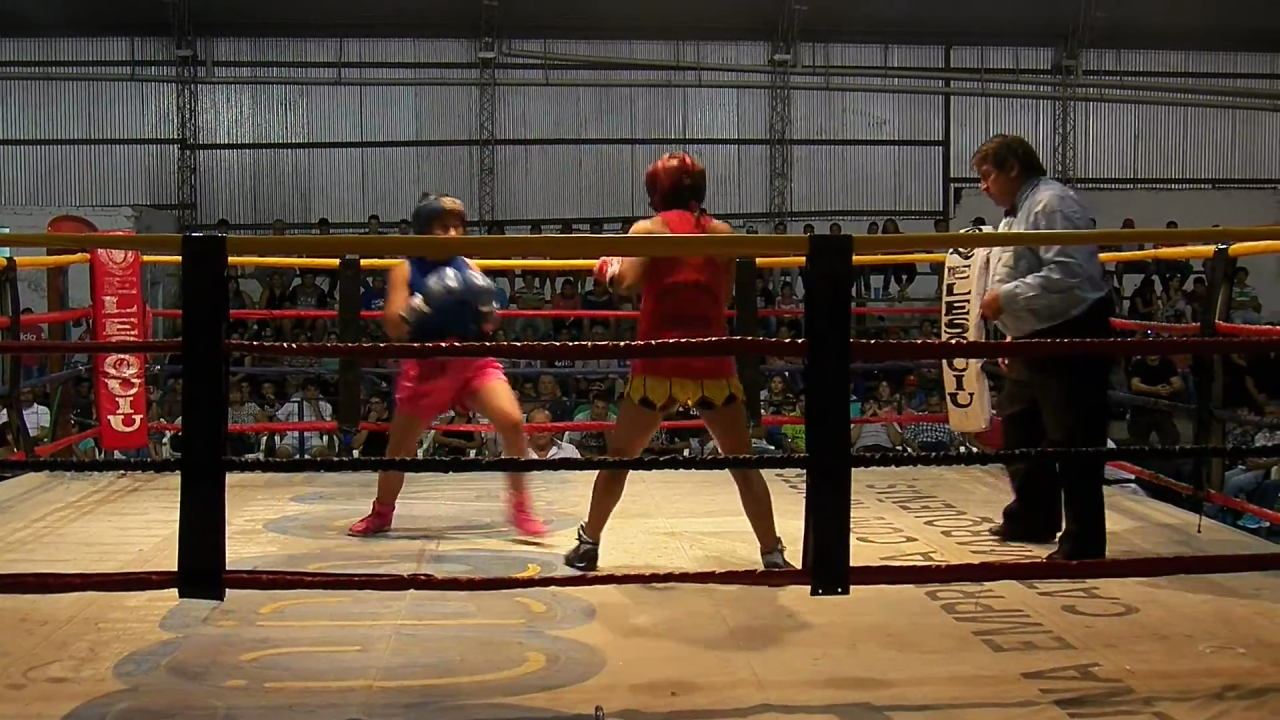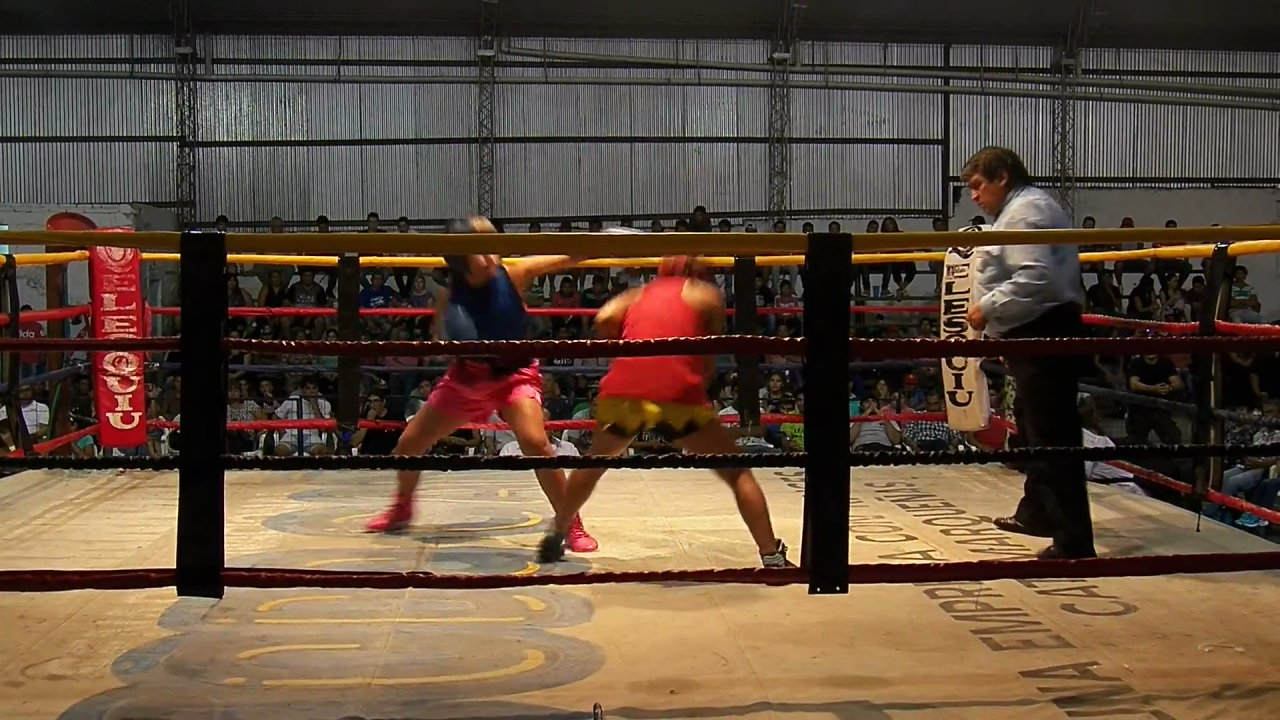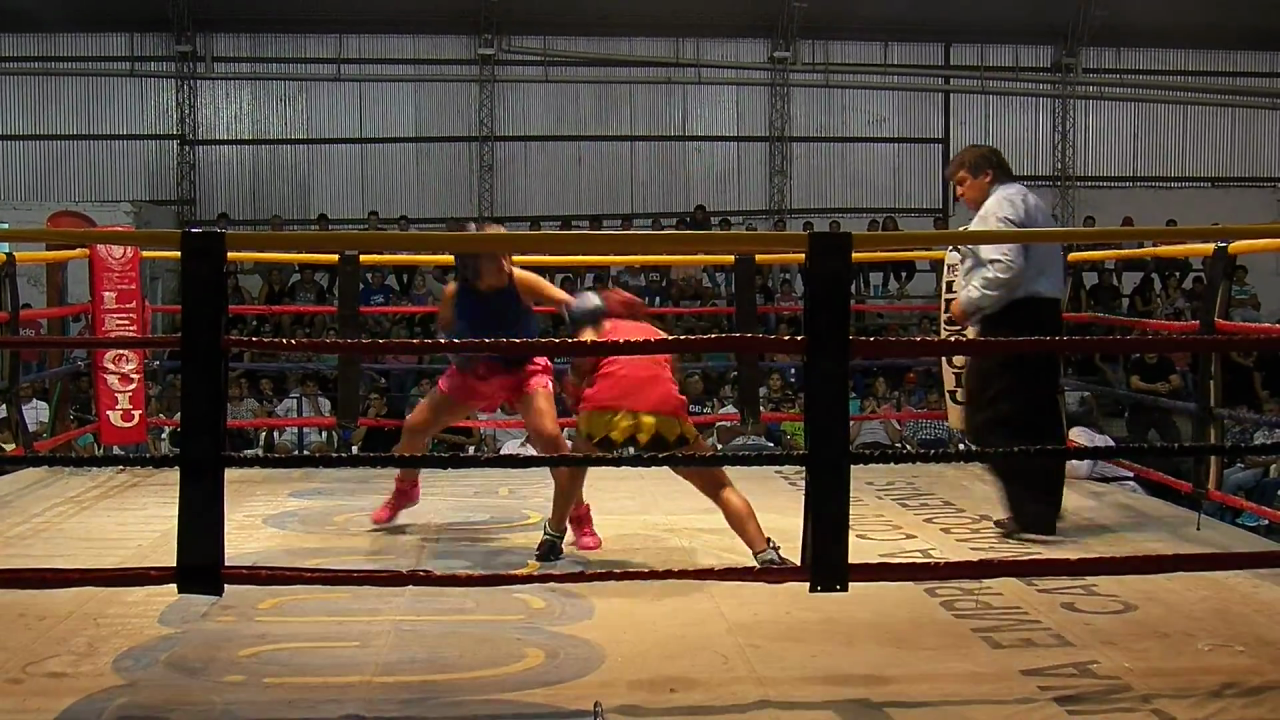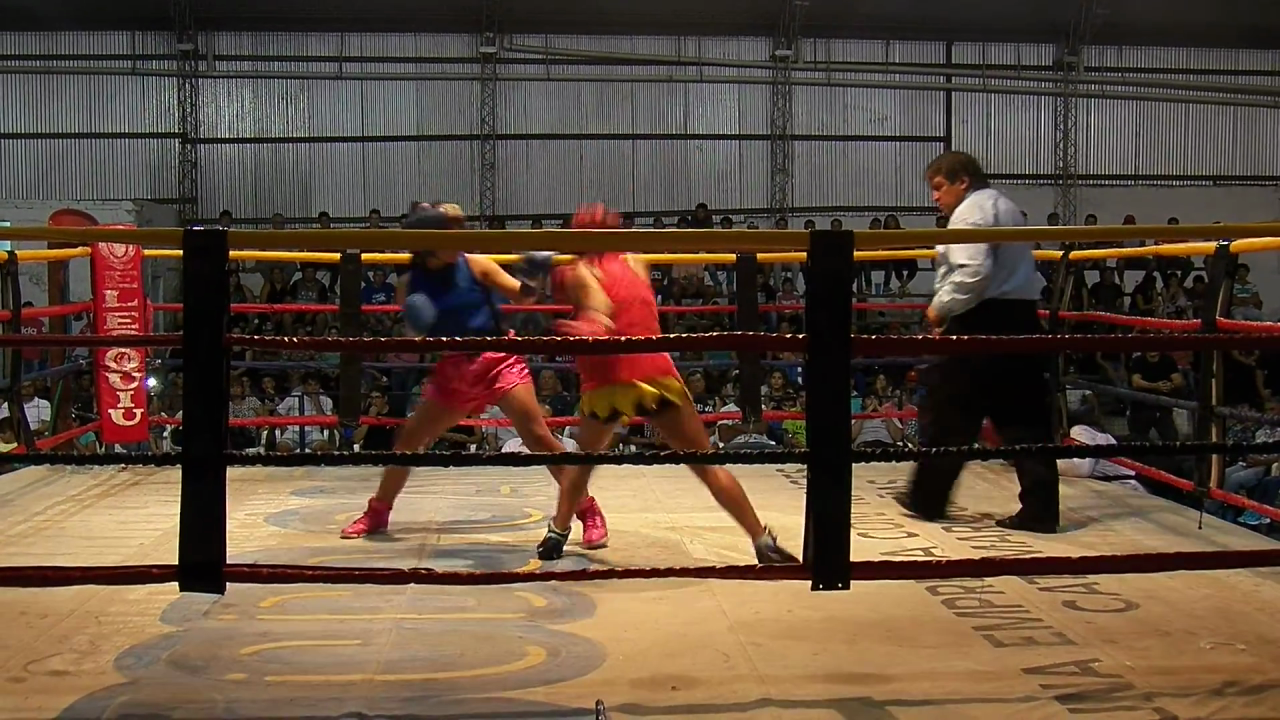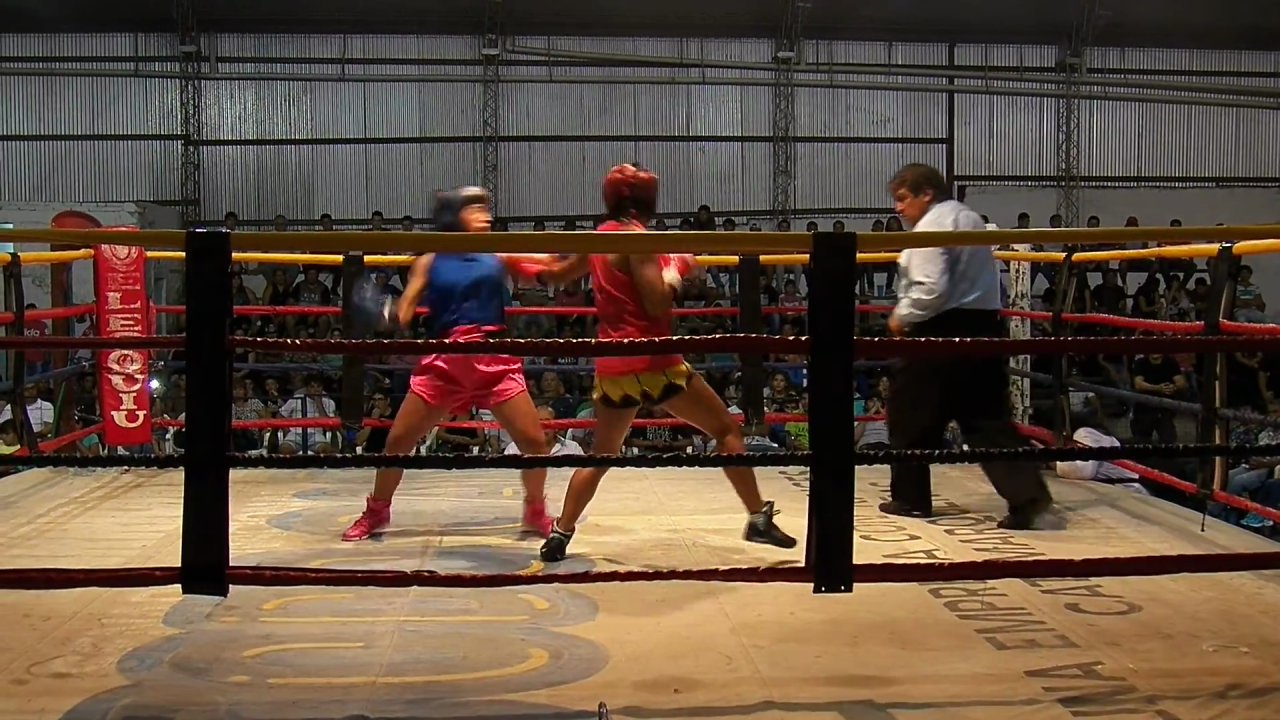
dt=0.2s
person 1, frame 1
left shoulder: (1052, 203)
right shoulder: (1019, 210)
left elbow: (1066, 275)
left wrist: (1007, 297)
right wrist: (1015, 331)
left hip: (1070, 337)
right hip: (1038, 340)
left knee: (1073, 441)
right knee: (1022, 432)
left ankle: (1083, 544)
right ankle: (1032, 520)
person 1, frame 2
left shoulder: (1023, 211)
right shoulder: (1032, 209)
left elbow: (1035, 280)
left wrist: (986, 308)
right wrist: (995, 313)
left hip: (1039, 333)
right hip: (1050, 330)
left knee: (1051, 433)
right knee: (1038, 429)
left ankle: (1074, 535)
right ankle: (1038, 512)
person 1, frame 3
left shoulder: (1000, 206)
right shoulder: (1029, 203)
left elbow: (1005, 269)
left wrist: (968, 302)
right wrist: (979, 306)
left hip: (1012, 322)
right hip: (1042, 318)
left knee: (990, 420)
right knee: (1037, 420)
left ankle: (1034, 508)
right ankle: (1037, 509)
person 1, frame 4
left shoulder: (972, 212)
right shoulder: (1007, 209)
left elbow: (975, 273)
left wrist: (940, 307)
left hip: (984, 323)
right hip: (1020, 319)
left knee: (947, 415)
right knee: (1025, 420)
left ankle: (927, 497)
right ankle: (1040, 510)
person 1, frame 5
left shoulder: (931, 226)
right shoulder: (971, 220)
left elbow: (931, 290)
left wrist: (900, 317)
left hip: (941, 331)
right hip: (983, 327)
left knee: (909, 416)
right knee: (988, 418)
left ankle: (909, 498)
right ankle: (1026, 494)
person 2, frame 1
left shoulder: (647, 230)
right shoulder: (722, 233)
left elbow: (625, 284)
left wrist: (610, 270)
left hip: (656, 364)
right hip: (711, 364)
left knee: (619, 457)
right knee: (743, 465)
left ankle: (588, 543)
right ankle: (773, 556)
person 2, frame 2
left shoulder: (638, 296)
right shoulder: (709, 298)
left elbow: (603, 321)
right elbow: (705, 362)
left hip: (619, 392)
right hip: (677, 395)
left knee: (592, 462)
right knee: (738, 473)
left ankle: (555, 538)
right ankle: (771, 557)
person 2, frame 3
left shoulder: (594, 329)
right shoulder: (654, 335)
left elbow: (583, 355)
left wrist: (577, 389)
left hip: (609, 407)
right hip: (664, 408)
right knee: (720, 488)
left ankle: (552, 540)
right ankle: (766, 555)
person 2, frame 4
left shoulder: (574, 272)
right shoulder: (633, 263)
left elbow: (602, 310)
left hip: (606, 381)
right hip: (654, 373)
left knee: (584, 457)
right knee: (708, 464)
left ankle: (555, 537)
right ankle: (764, 541)
person 2, frame 5
left shoulder: (599, 237)
right shoulder: (637, 238)
left elbow: (558, 273)
right elbow: (660, 306)
right wrist: (672, 274)
left hip: (611, 368)
right hip: (651, 363)
left knee: (600, 456)
right knee: (728, 429)
left ankle: (559, 534)
right ankle: (760, 518)
person 3, frame 1
left shoulder: (470, 268)
right shoulder: (405, 271)
left elbow: (487, 326)
right elbow: (394, 328)
left wrist: (484, 302)
right wrist: (424, 299)
left hip: (473, 361)
right hip: (426, 367)
left knee: (512, 422)
right knee: (400, 451)
left ankle: (520, 507)
right ankle: (381, 514)
person 3, frame 2
left shoulder: (509, 272)
right shoulder: (448, 294)
left elbow: (562, 261)
right wrist: (456, 340)
left hip: (515, 375)
right hip: (463, 378)
left knee: (536, 444)
right knee: (410, 443)
left ankle: (572, 525)
right ankle: (402, 509)
person 3, frame 3
left shoulder: (519, 281)
right shoulder: (453, 295)
left elbow: (566, 303)
right elbow: (450, 339)
left hip: (523, 369)
right hip: (473, 372)
left knee: (548, 437)
right knee: (414, 428)
left ankle: (580, 520)
right ankle: (403, 494)
person 3, frame 4
left shoulder: (475, 266)
right shoulder: (410, 284)
left elbow: (521, 295)
right elbow: (416, 333)
left wrist: (532, 281)
right wrist: (415, 324)
left hip: (497, 361)
right hip: (452, 371)
left knee: (541, 438)
right knee: (406, 440)
left ankle: (587, 512)
right ankle: (376, 515)
person 3, frame 5
left shoulder: (497, 256)
right shoulder: (432, 260)
right elbow: (405, 310)
right wrist: (386, 314)
left hip: (495, 360)
right hip: (445, 360)
left knee: (534, 440)
right knee: (398, 441)
left ankle: (536, 514)
right ankle: (375, 512)
